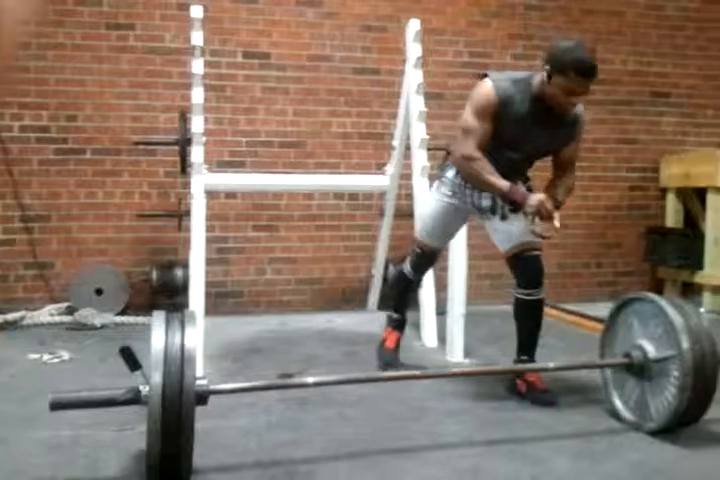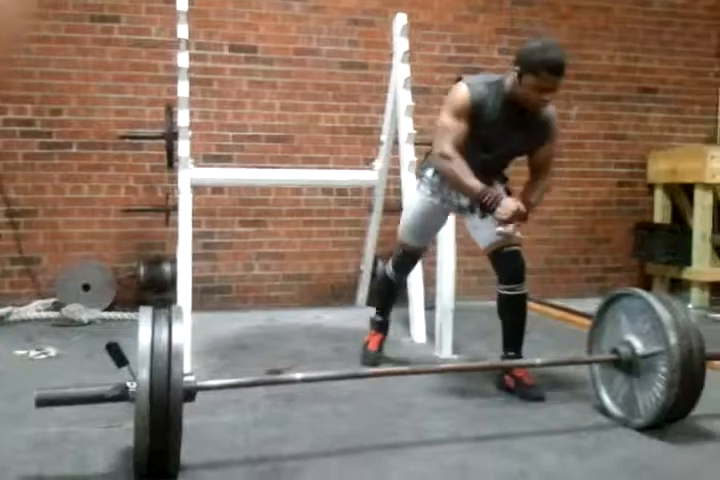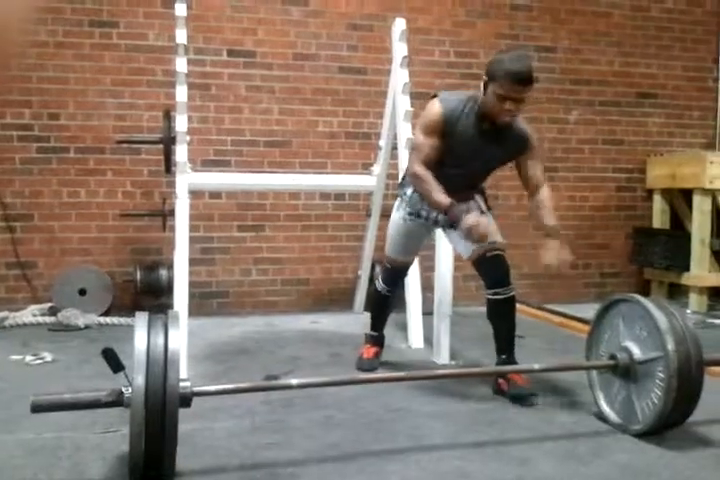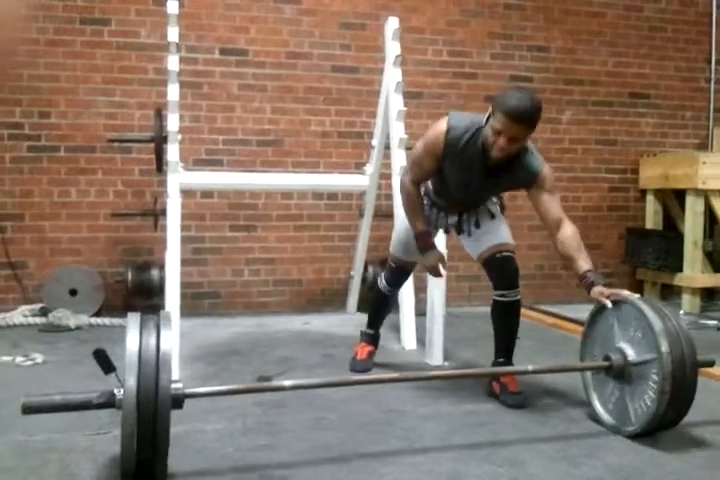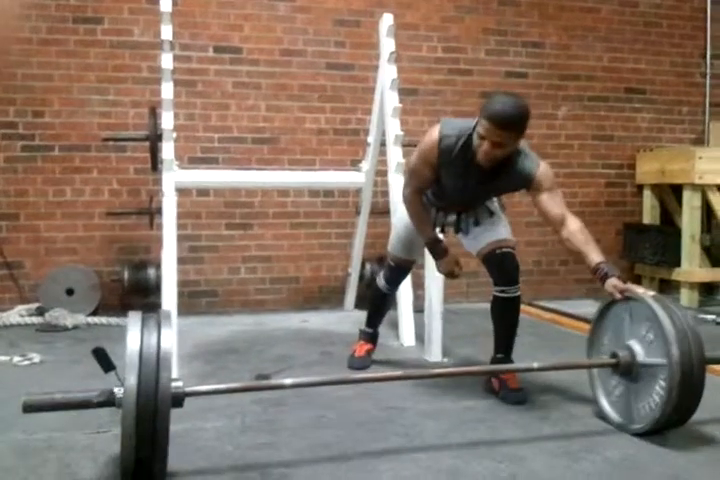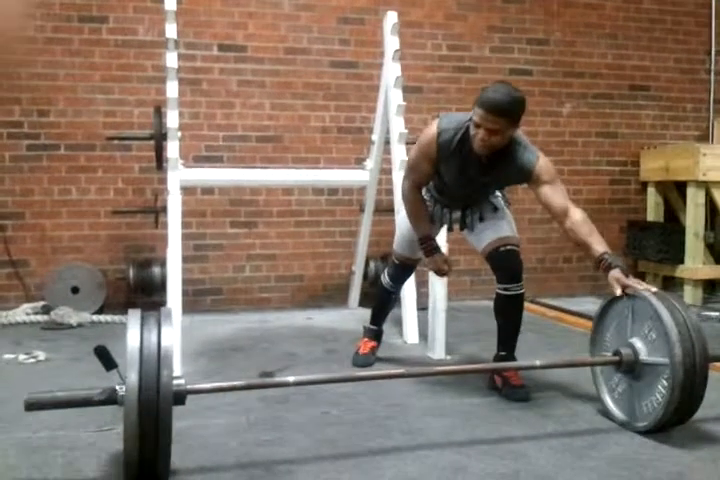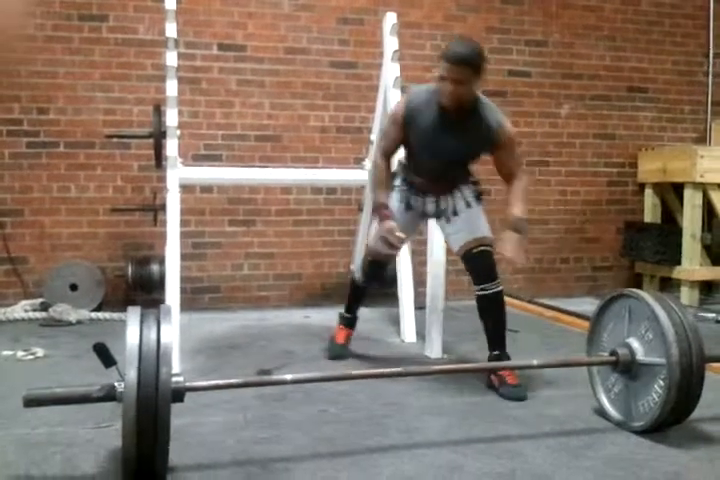
dt=0.3s
person 1, frame 1
left shoulder: (573, 119)
right shoulder: (493, 91)
left elbow: (565, 171)
right elbow: (465, 155)
left wrist: (550, 205)
right wrist: (520, 197)
left hip: (511, 188)
right hip: (461, 180)
left knee: (531, 271)
right knee: (423, 257)
left ankle: (524, 369)
right ankle: (395, 324)
person 1, frame 2
left shoulder: (546, 120)
right shoulder: (469, 94)
left elbow: (541, 173)
right elbow: (444, 154)
left wrist: (523, 208)
right wrist: (492, 201)
left hip: (489, 187)
right hip: (439, 180)
left knee: (513, 268)
right knee: (405, 256)
left ankle: (512, 365)
right ankle: (378, 326)
person 1, frame 3
left shoulder: (521, 137)
right shoulder: (442, 111)
left elbow: (538, 187)
right elbow: (417, 170)
left wrist: (551, 235)
right wrist: (458, 215)
left hip: (468, 199)
right hip: (420, 198)
left knee: (497, 272)
right knee: (393, 270)
left ankle: (507, 367)
right ankle: (375, 339)
person 1, frame 4
left shoulder: (533, 170)
right shoulder: (448, 132)
left elbow: (560, 226)
right elbow: (409, 181)
left wrist: (592, 280)
right wrist: (425, 243)
left hip: (479, 210)
right hip: (429, 202)
left knee: (507, 274)
right knee: (397, 270)
left ankle: (502, 371)
right ankle: (369, 339)
person 1, frame 5
left shoulder: (531, 170)
right shoulder: (441, 139)
left elbow: (565, 222)
right elbow: (412, 192)
left wrist: (605, 272)
right wrist: (438, 250)
left hip: (478, 208)
right hip: (426, 202)
left knee: (507, 271)
right knee: (396, 267)
left ankle: (501, 366)
right ankle: (367, 337)
person 1, frame 6
left shoulder: (530, 161)
right shoulder: (439, 134)
left elbow: (568, 213)
right elbow: (411, 187)
left wrist: (610, 262)
right wrist: (429, 247)
left hip: (483, 204)
right hip: (431, 198)
left knee: (510, 268)
right knee: (401, 264)
left ankle: (504, 363)
right ankle: (372, 334)
person 1, frame 7
left shoulder: (496, 125)
right shoulder: (410, 105)
left elbow: (514, 177)
right elbow: (382, 156)
left wrist: (515, 227)
right wrist: (383, 213)
left hip: (457, 193)
right hip: (409, 189)
left knee: (484, 267)
right knee: (375, 260)
left ankle: (498, 363)
right ankle: (346, 323)
